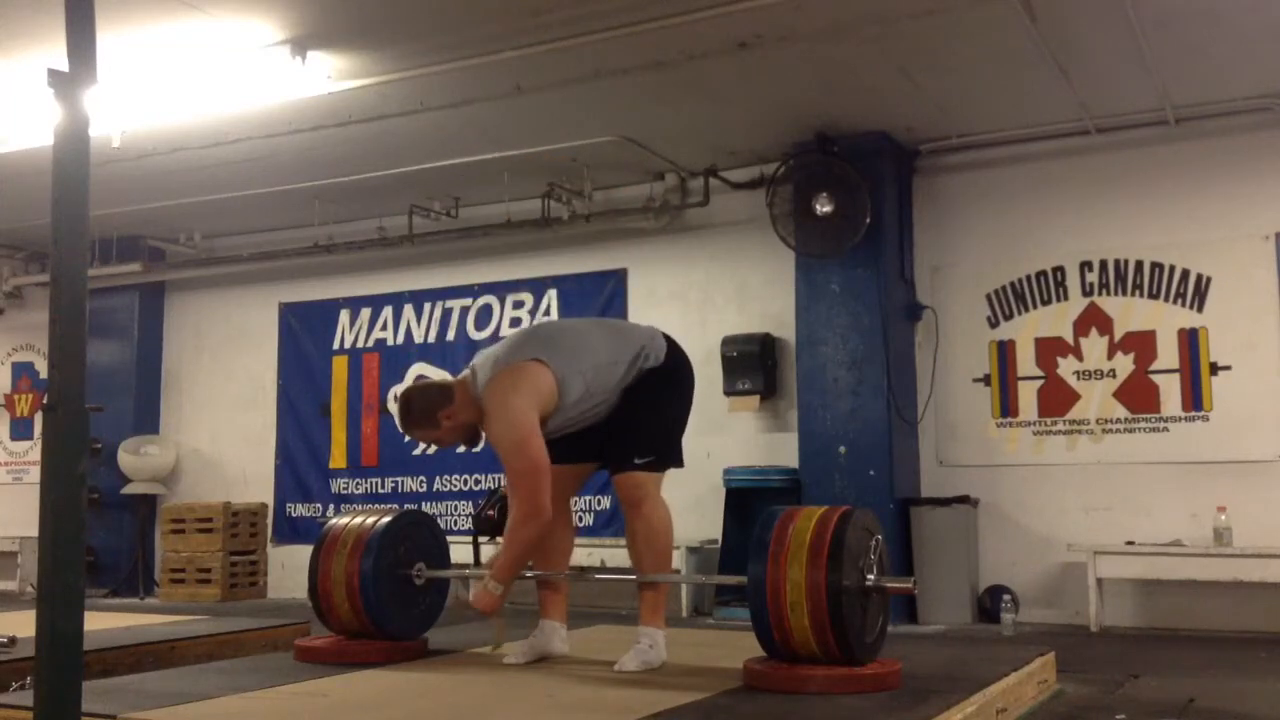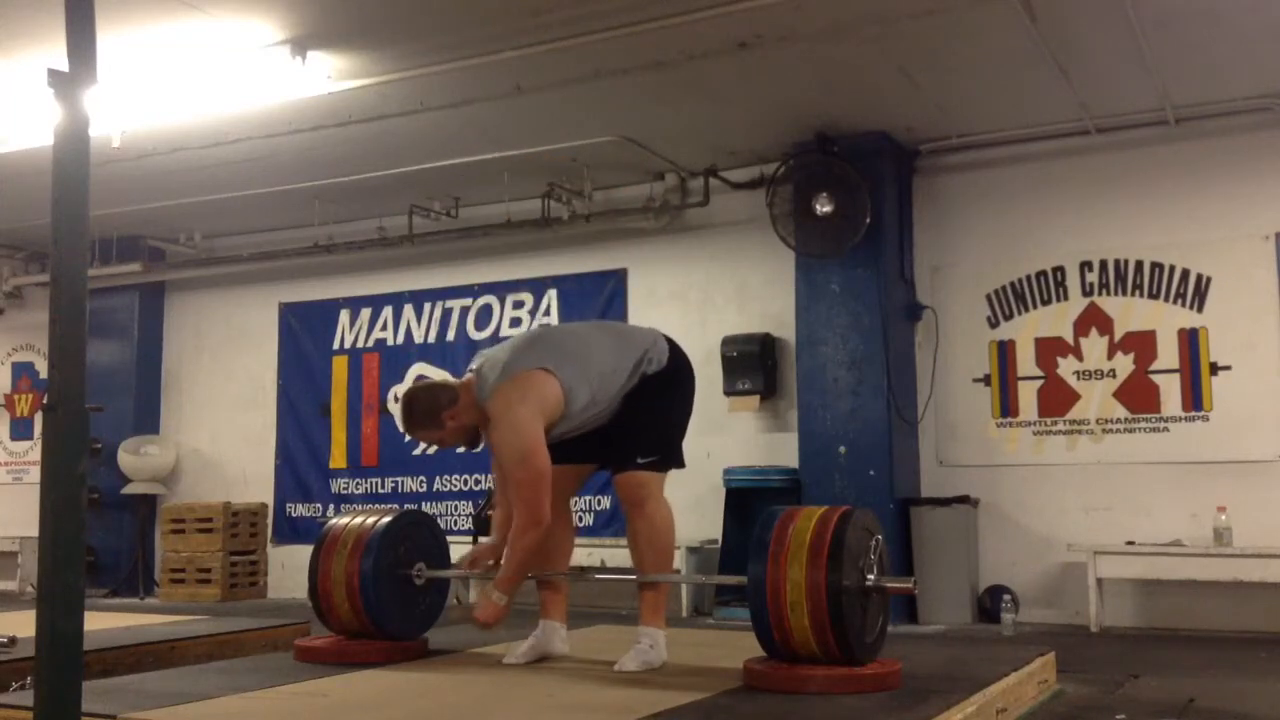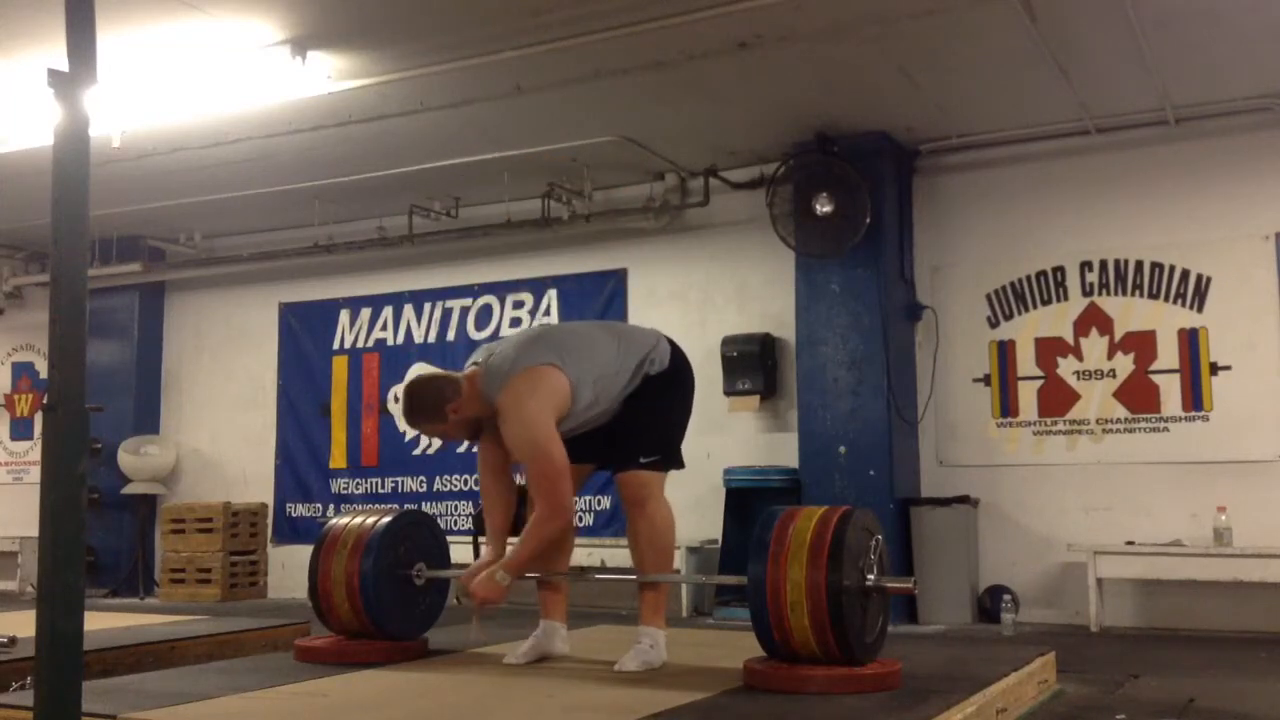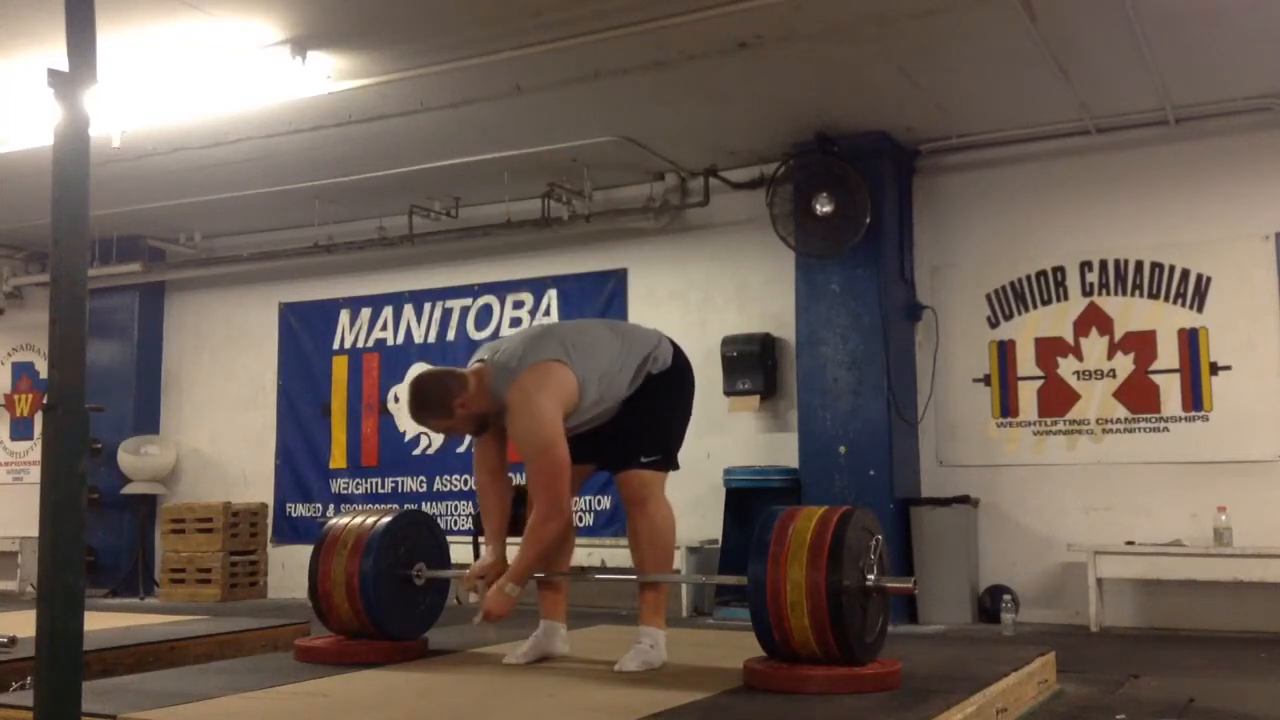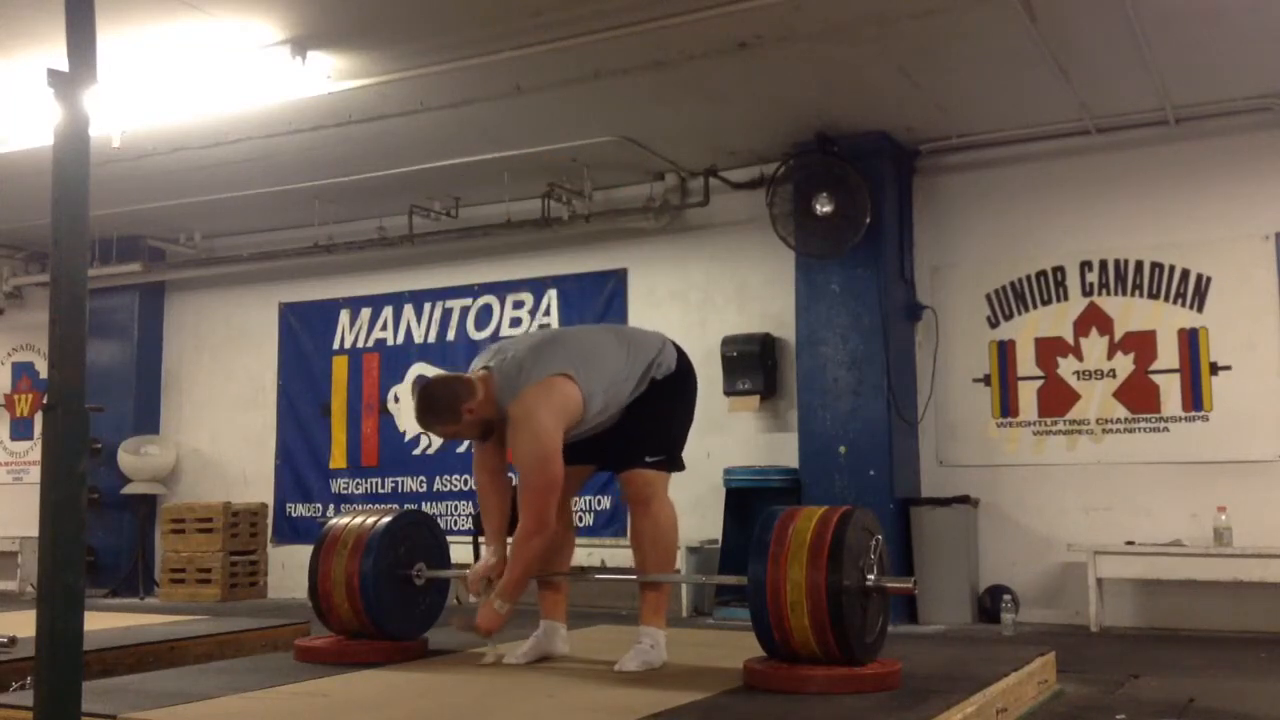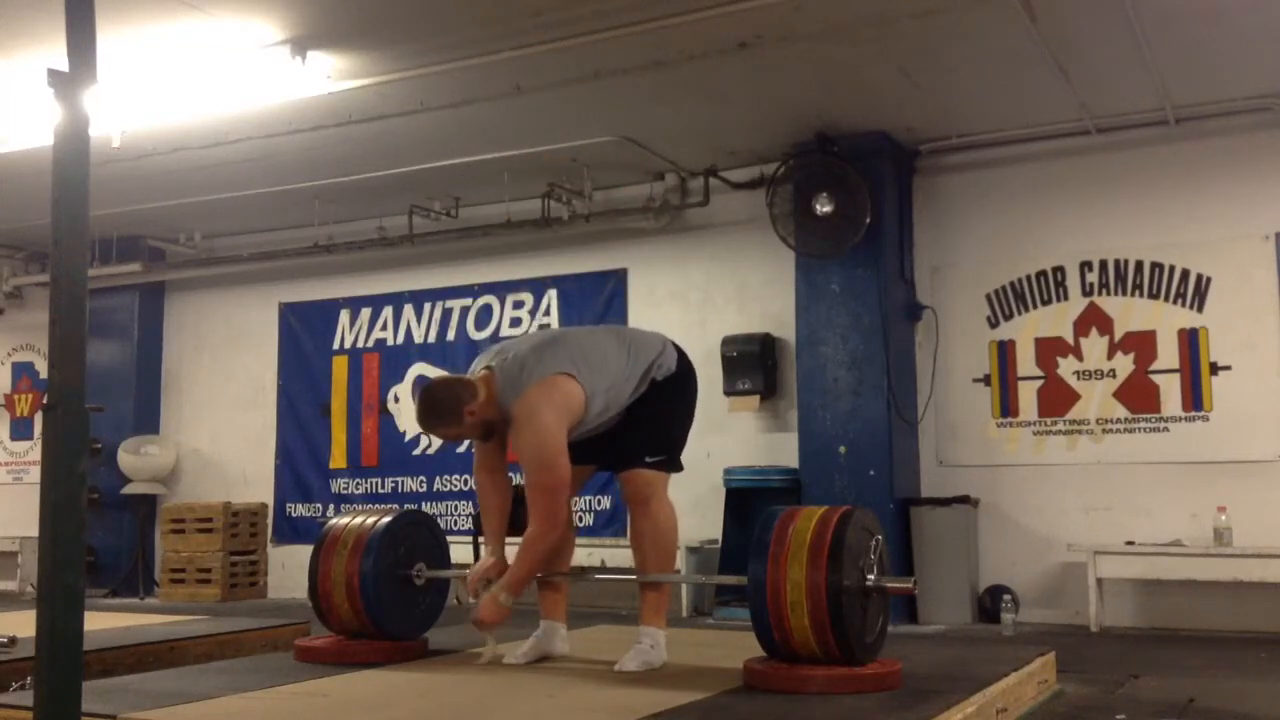
dt=0.2s
person 1, frame 1
left shoulder: (505, 405)
right shoulder: (476, 382)
left elbow: (533, 511)
left wrist: (496, 584)
right wrist: (512, 550)
left hip: (653, 371)
right hip: (600, 388)
left knee: (635, 490)
right knee: (548, 490)
left ankle: (651, 635)
right ankle: (551, 629)
person 1, frame 2
left shoulder: (512, 412)
right shoulder: (476, 387)
left elbow: (535, 520)
left wrist: (498, 594)
right wrist: (498, 540)
left hip: (654, 374)
right hip: (601, 389)
left knee: (637, 490)
right knee: (547, 494)
left ankle: (652, 635)
right ankle: (552, 630)
person 1, frame 3
left shoulder: (520, 405)
right shoulder: (475, 383)
left elbow: (558, 510)
right elbow: (494, 474)
left wrist: (502, 576)
right wrist: (493, 551)
left hip: (655, 376)
right hip: (602, 387)
left knee: (639, 489)
right knee: (544, 490)
left ankle: (652, 635)
right ankle: (552, 630)
person 1, frame 4
left shoulder: (528, 400)
right shoulder: (477, 378)
left elbow: (550, 511)
right elbow: (490, 473)
left wrist: (509, 586)
right wrist: (494, 550)
left hip: (656, 375)
right hip: (601, 390)
left knee: (639, 488)
right knee: (546, 490)
left ankle: (652, 635)
right ankle: (552, 630)
person 1, frame 5
left shoulder: (532, 413)
right shoulder: (479, 383)
left elbow: (537, 524)
right elbow: (489, 473)
left wrist: (500, 603)
right wrist: (493, 551)
left hip: (658, 377)
right hip: (605, 386)
left knee: (643, 488)
right knee: (549, 494)
left ankle: (652, 636)
right ankle: (553, 630)
person 1, frame 6
left shoulder: (535, 413)
right shoulder: (479, 385)
left elbow: (552, 522)
right elbow: (490, 472)
left wrist: (503, 597)
right wrist: (493, 552)
left hip: (659, 378)
right hip: (606, 388)
left knee: (642, 488)
right knee: (545, 490)
left ankle: (652, 635)
right ankle: (552, 630)
